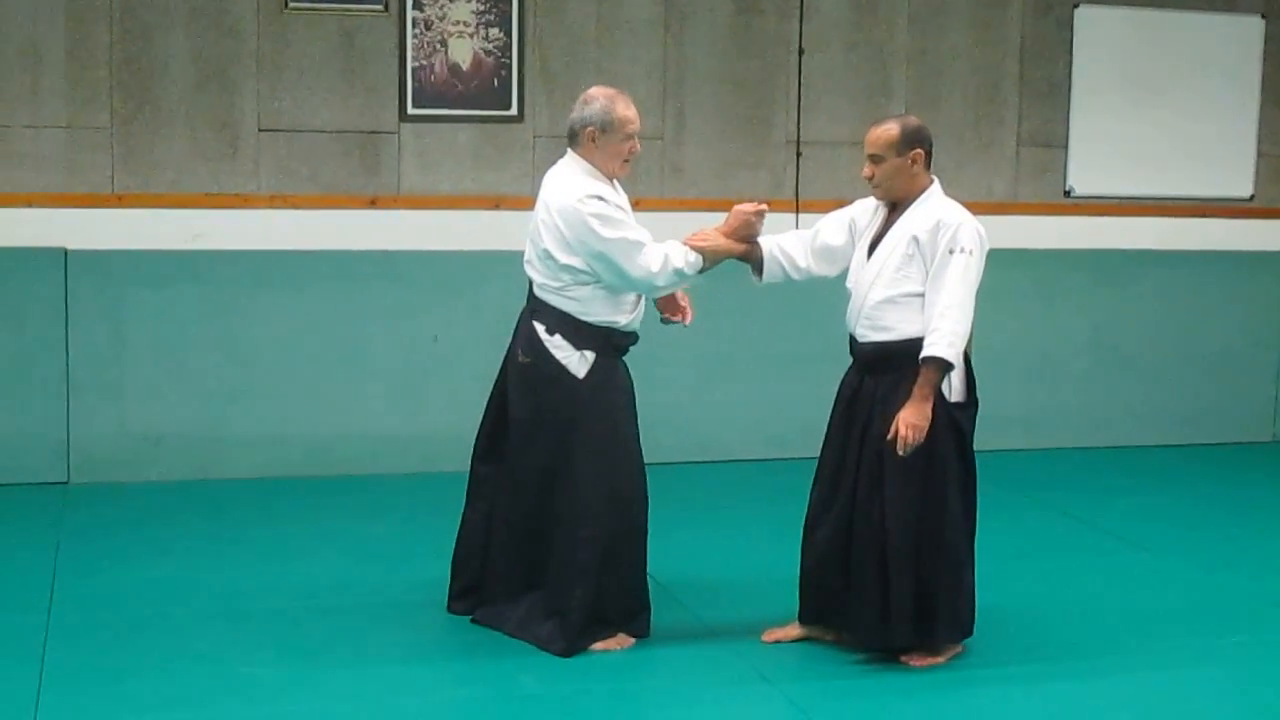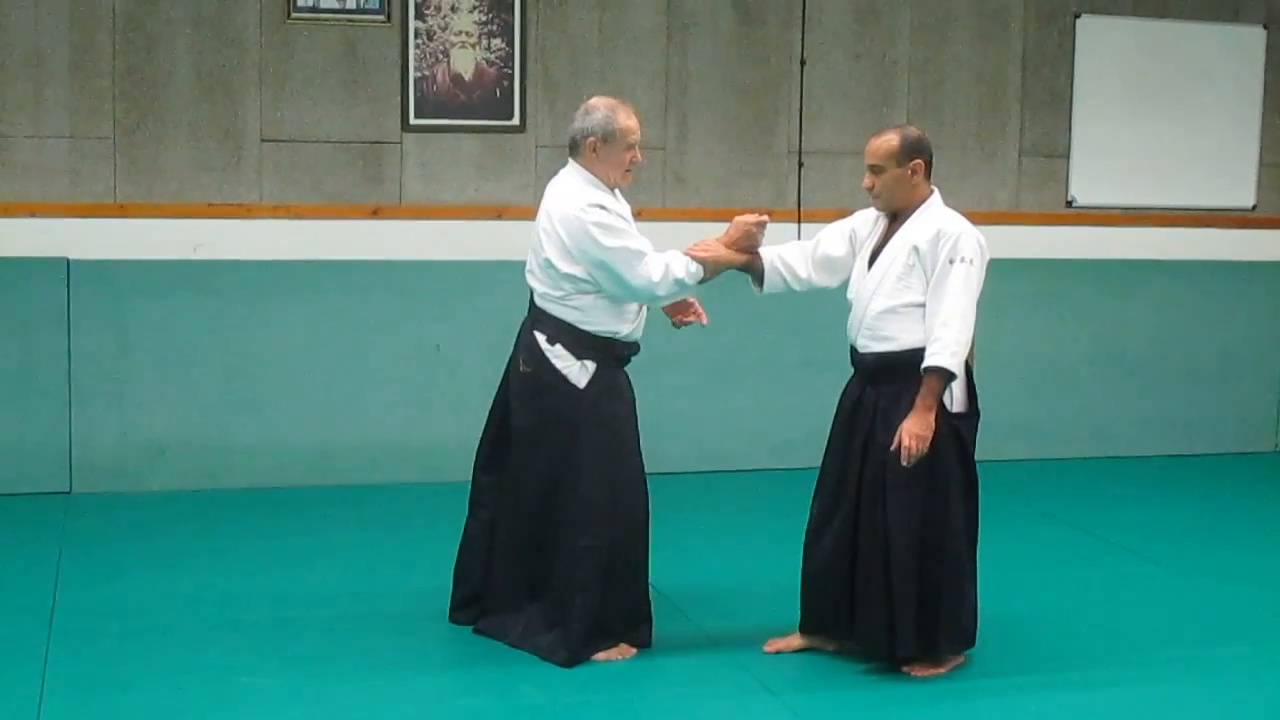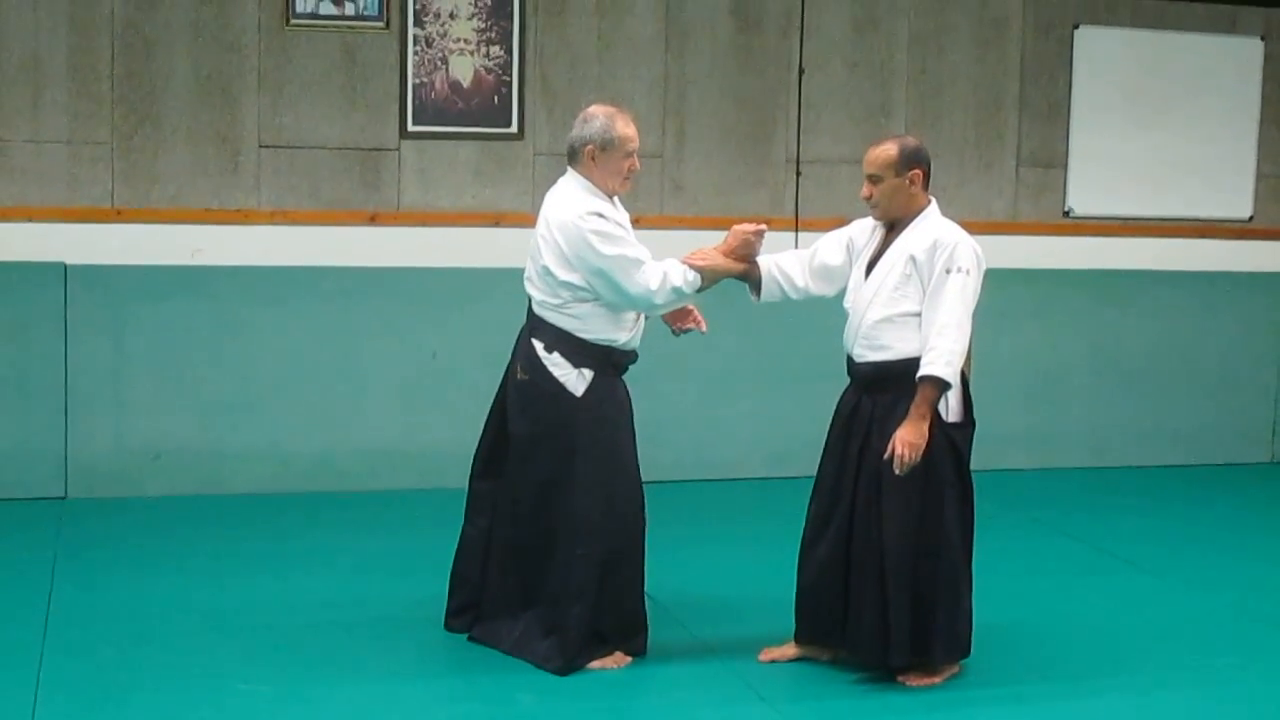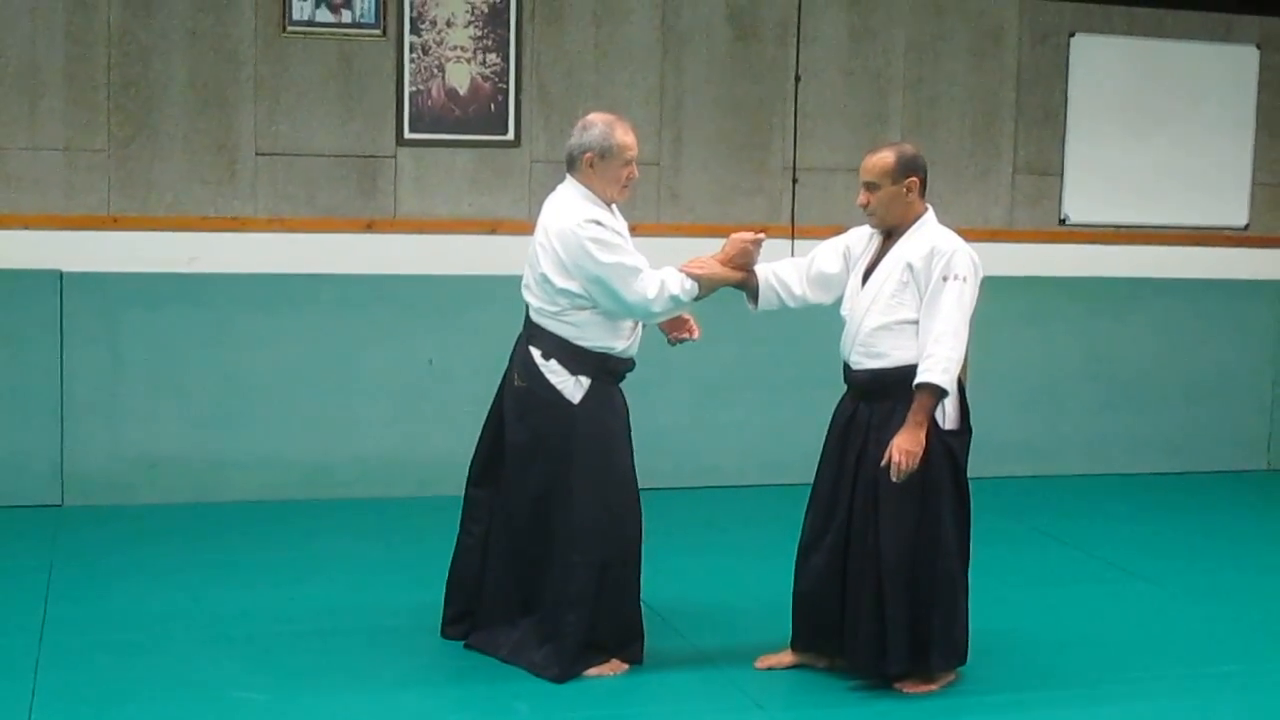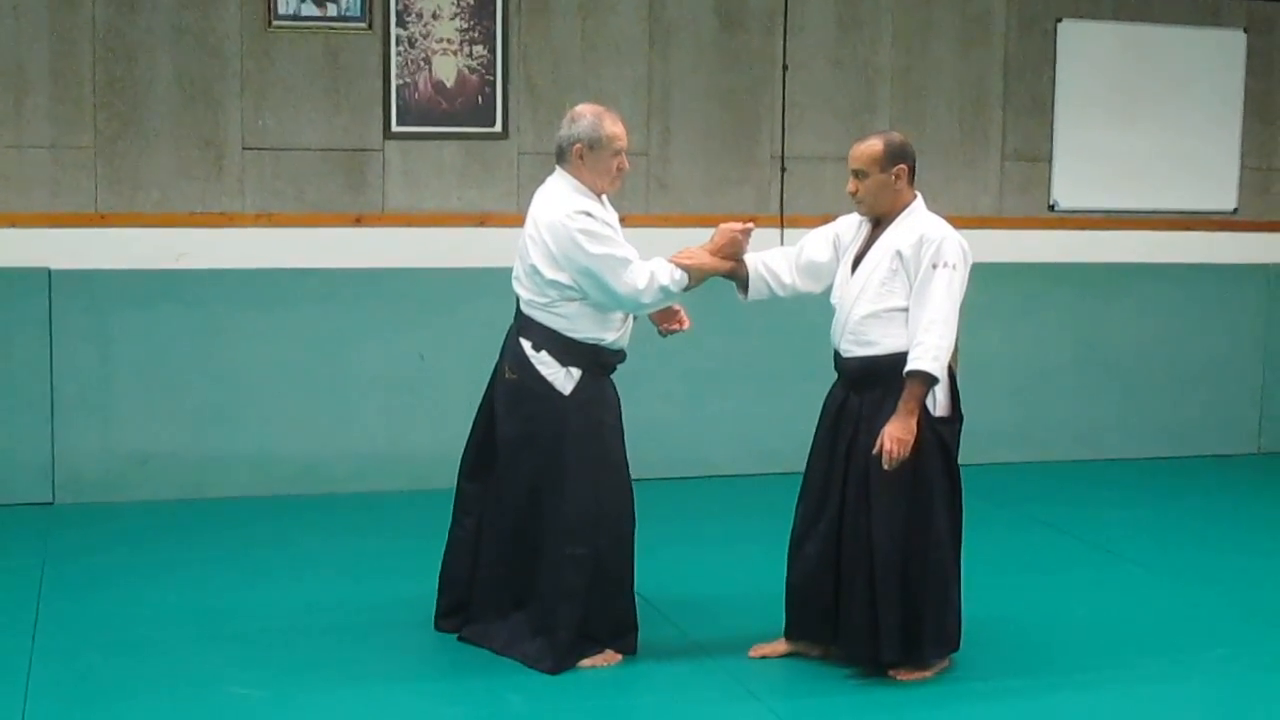
dt=0.3s
person 1, frame 1
left shoulder: (580, 179)
right shoulder: (581, 200)
left elbow: (622, 261)
right elbow: (646, 266)
left wrist: (660, 291)
right wrist: (724, 238)
left hip: (550, 348)
right hip: (573, 358)
left knee: (524, 473)
right knee: (598, 488)
left ankle: (491, 589)
right ankle: (584, 620)
person 1, frame 2
left shoulder: (582, 190)
right shoulder: (582, 209)
left elbow: (623, 271)
right elbow: (647, 275)
left wrist: (666, 298)
right wrist: (725, 249)
left hip: (552, 358)
right hip: (574, 369)
left knee: (527, 482)
right knee: (599, 498)
left ankle: (494, 600)
right ankle: (586, 630)
person 1, frame 3
left shoulder: (585, 198)
right shoulder: (582, 217)
left elbow: (624, 279)
right elbow: (646, 284)
left wrist: (668, 305)
left hip: (551, 367)
right hip: (571, 377)
left knee: (523, 491)
right knee: (595, 506)
left ankle: (491, 607)
right ankle: (579, 638)
person 1, frame 4
left shoulder: (582, 206)
right shoulder: (580, 224)
left elbow: (620, 288)
right elbow: (644, 292)
left wrist: (663, 314)
right wrist: (721, 267)
left hip: (548, 373)
right hip: (569, 385)
left knee: (521, 498)
right knee: (592, 513)
left ankle: (486, 615)
right ankle: (575, 645)
person 1, frame 5
left shoulder: (574, 197)
right shoulder: (568, 215)
left elbow: (612, 278)
right elbow: (632, 283)
left wrist: (652, 306)
right wrist: (710, 256)
left hip: (541, 367)
right hip: (558, 377)
left knee: (513, 492)
right knee: (584, 506)
left ankle: (481, 608)
right ankle: (569, 638)
person 2, frame 1
left shoulder: (950, 226)
right shoulder: (864, 216)
left elbow: (947, 322)
right elbow: (801, 251)
left wrist: (917, 403)
right wrist: (732, 245)
left hip: (916, 382)
right hip: (864, 377)
left knee: (917, 511)
right knee: (838, 503)
left ankle: (939, 634)
right ankle: (827, 616)
person 2, frame 2
left shoulder: (951, 235)
right shoulder: (867, 225)
left elbow: (950, 329)
right elbow: (805, 261)
left wrist: (925, 409)
right wrist: (741, 257)
left hip: (923, 393)
right hip: (868, 388)
left knee: (925, 522)
right knee: (841, 511)
left ankle: (940, 644)
right ankle: (829, 625)
person 2, frame 3
left shoulder: (948, 245)
right shoulder: (865, 234)
left elbow: (946, 339)
right elbow: (802, 269)
left wrist: (918, 418)
right wrist: (738, 265)
left hip: (919, 401)
right hip: (864, 397)
left knee: (920, 533)
right knee: (837, 520)
left ankle: (935, 653)
right ankle: (822, 635)
person 2, frame 4
left shoulder: (946, 253)
right shoulder: (861, 242)
left elbow: (942, 347)
right elbow: (800, 277)
left wrist: (915, 426)
right wrist: (735, 275)
left hip: (916, 409)
right hip: (860, 405)
left knee: (916, 539)
right knee: (833, 528)
left ankle: (931, 660)
right ankle: (819, 643)
person 2, frame 5
left shoulder: (935, 240)
right shoulder: (851, 230)
left elbow: (933, 334)
right elbow: (790, 266)
left wrist: (906, 414)
right wrist: (723, 264)
left hip: (907, 397)
right hip: (852, 392)
left knee: (908, 528)
right knee: (826, 516)
left ankle: (926, 647)
right ankle: (814, 631)
